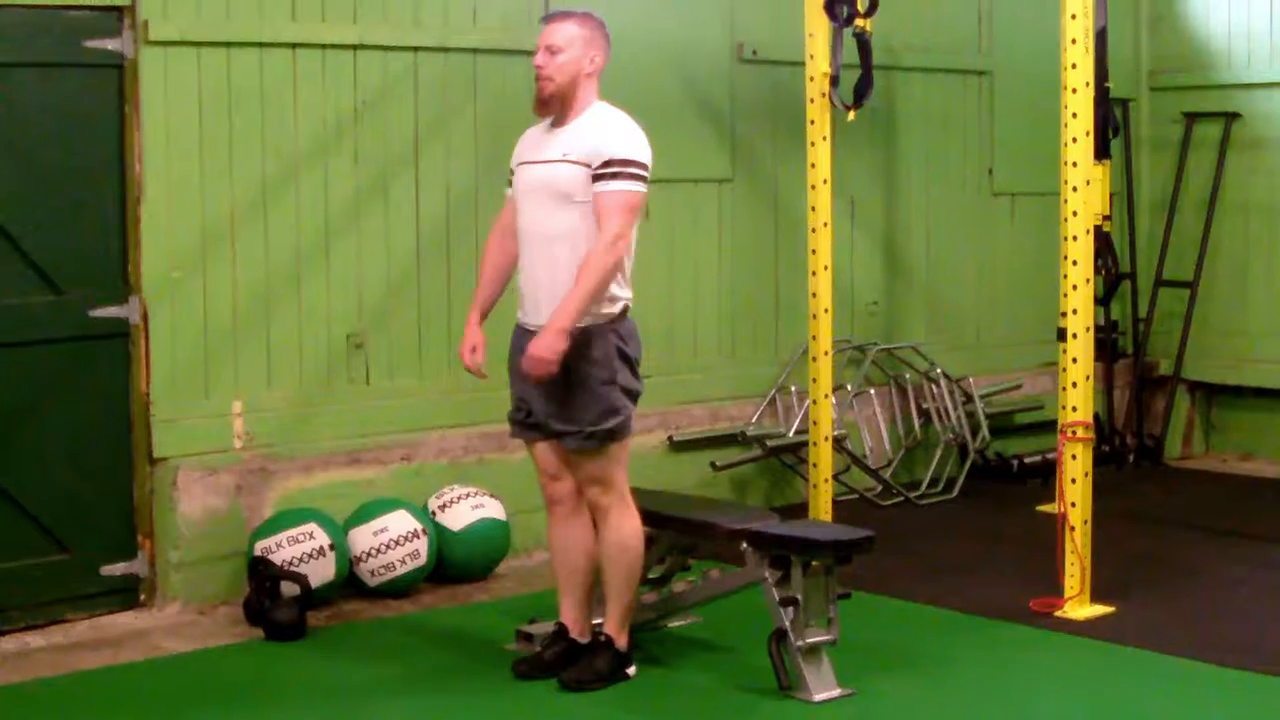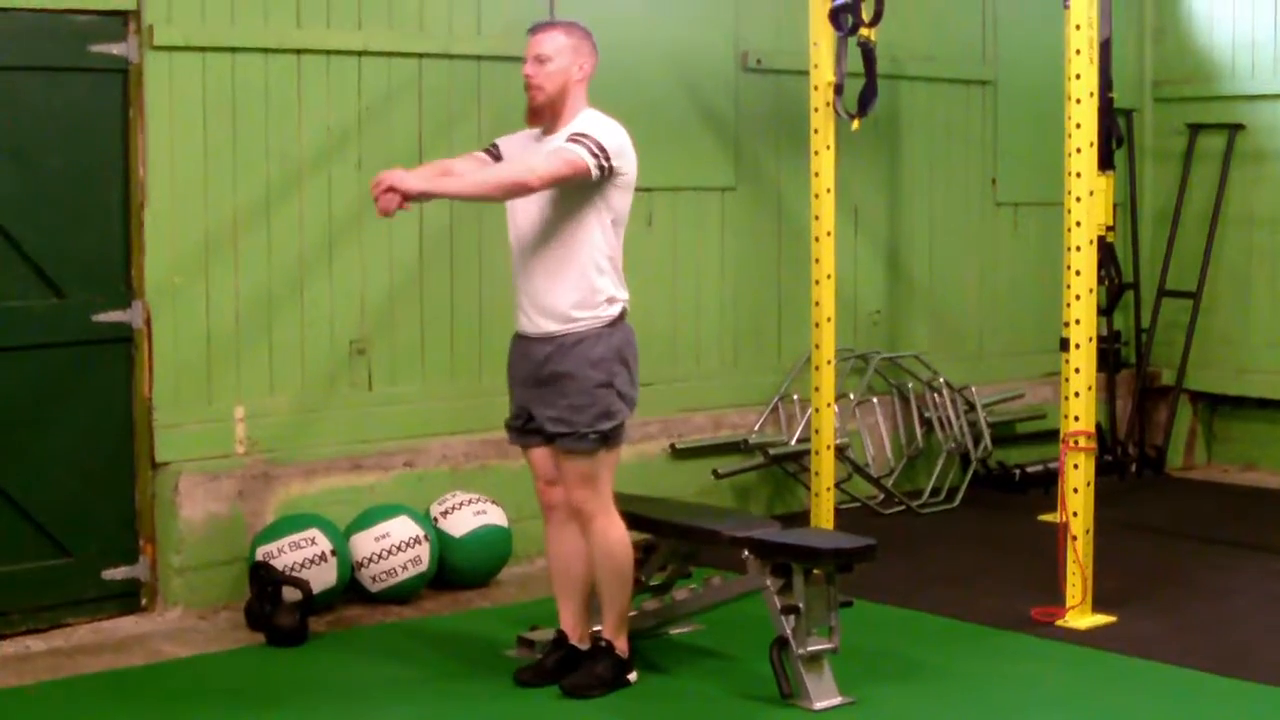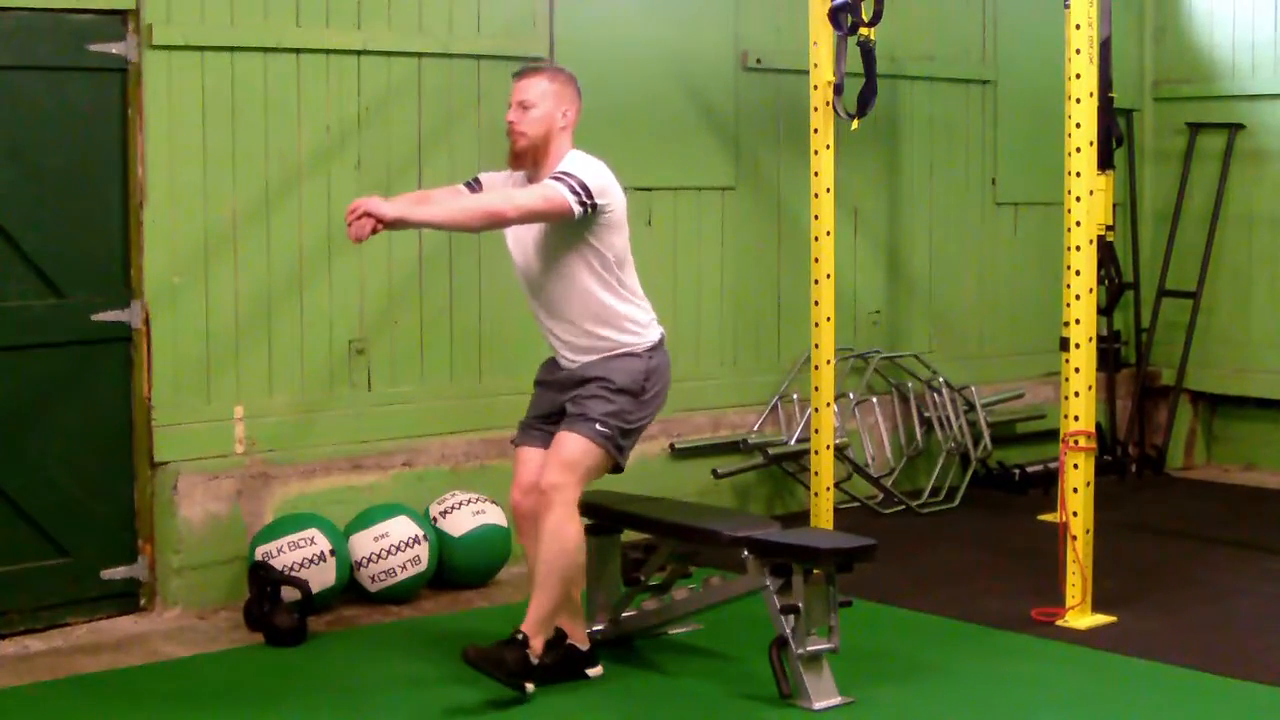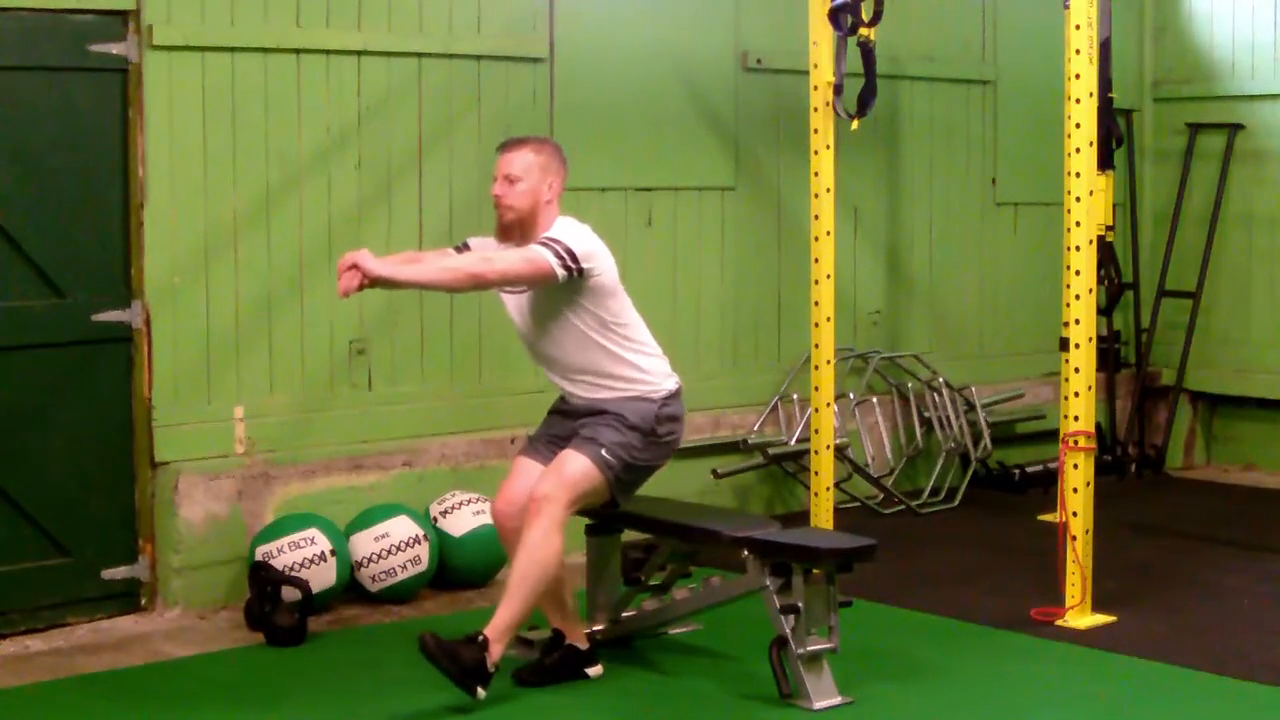
dt=0.7s
person 1, frame 1
left shoulder: (615, 135)
right shoulder: (530, 142)
left elbow: (611, 242)
right elbow: (506, 235)
left wrist: (562, 328)
right wrist: (474, 318)
left hip: (589, 340)
right hip: (533, 338)
left knee: (605, 495)
right knee: (559, 492)
left ankle: (616, 644)
right ankle: (573, 633)
person 1, frame 2
left shoulder: (602, 136)
right shoulder: (522, 142)
left elbow: (526, 181)
right elbow: (459, 168)
left wrist: (419, 186)
right wrist: (409, 181)
left hip: (589, 345)
right hip: (533, 343)
left knee: (590, 503)
right knee: (554, 500)
left ankle: (616, 652)
right ankle: (574, 641)
person 1, frame 3
left shoulder: (585, 177)
right shoulder: (508, 181)
left elbow: (502, 213)
right elbow: (439, 199)
left wrist: (396, 212)
right wrist: (386, 211)
left hip: (626, 364)
right hip: (568, 365)
left knee: (556, 488)
right knee: (527, 500)
left ankle: (531, 647)
right ankle: (573, 644)
person 1, frame 4
left shoulder: (573, 244)
right shoulder: (500, 246)
left elbow: (482, 275)
right elbow: (428, 259)
left wrist: (384, 273)
right wrist: (372, 269)
left hip: (643, 408)
right hip: (580, 404)
left knee: (548, 499)
right knee: (511, 510)
left ankle: (486, 652)
right ankle: (573, 644)
